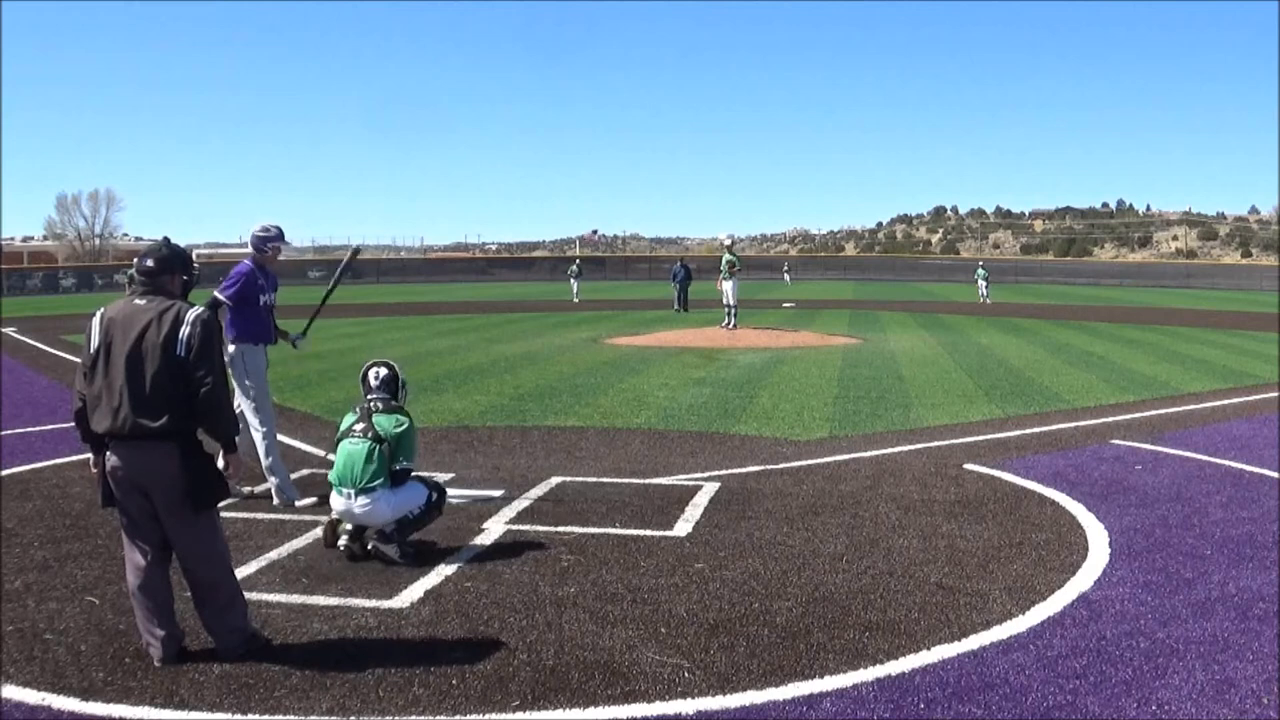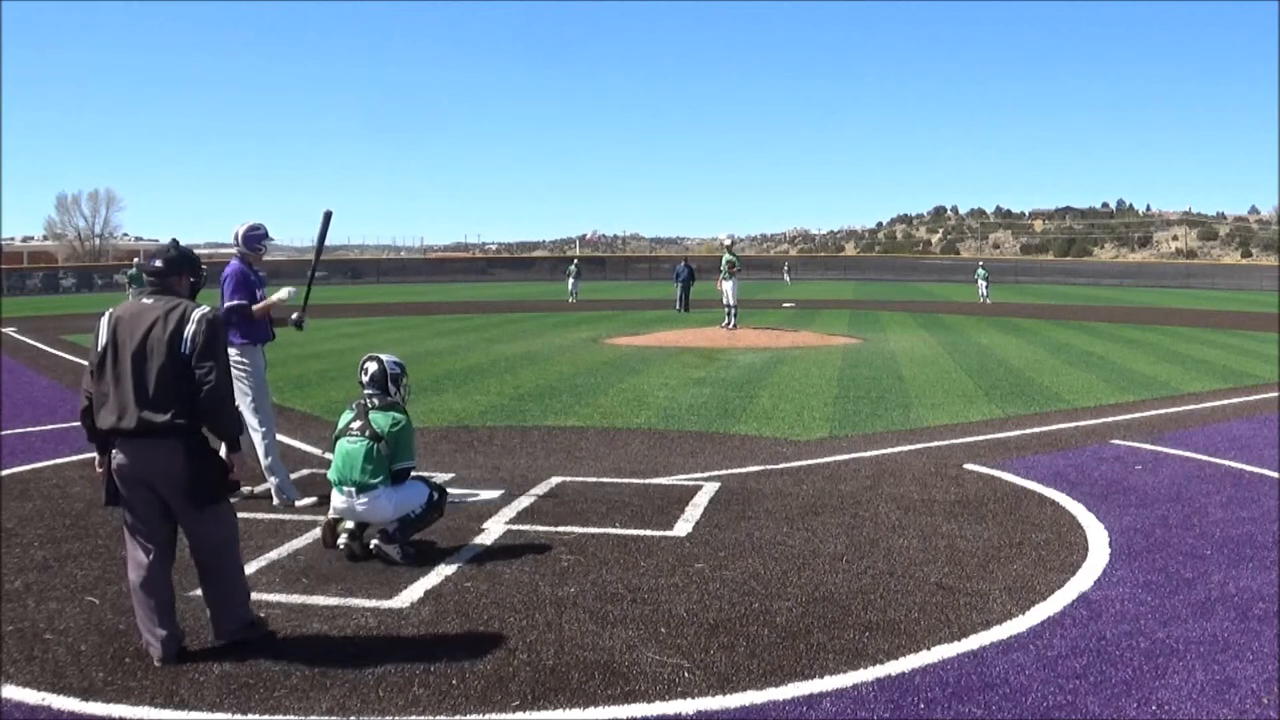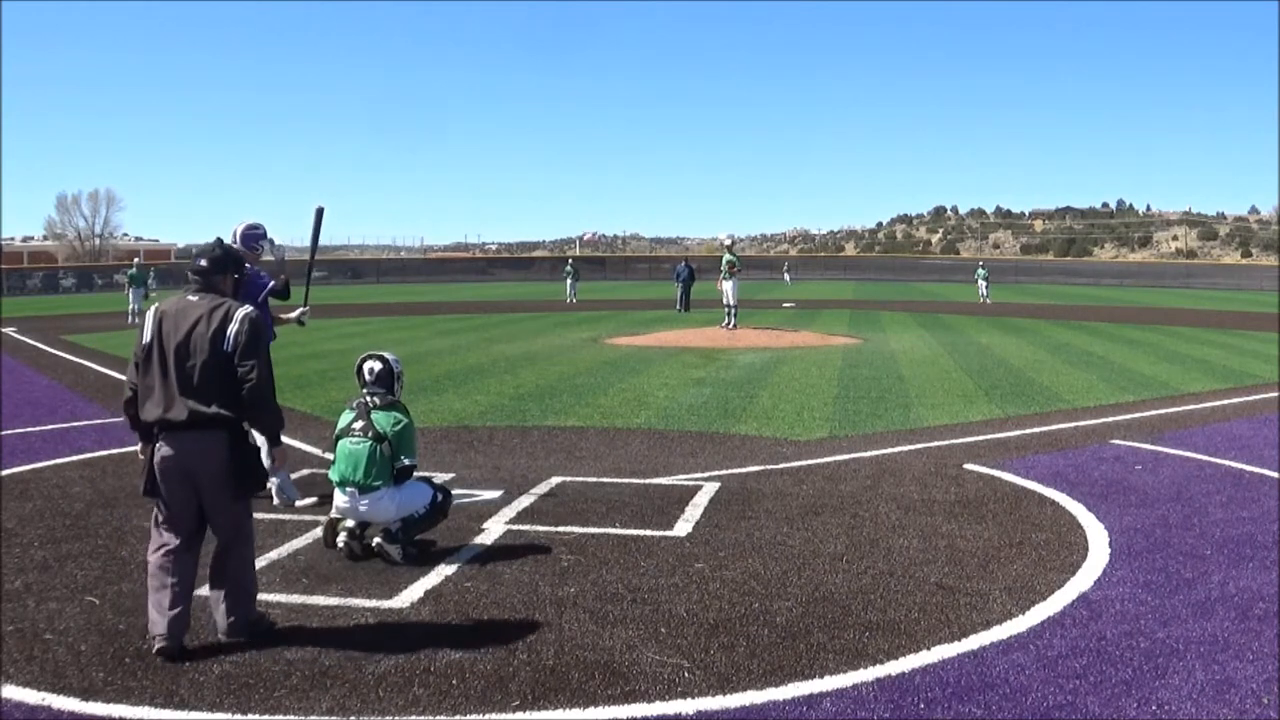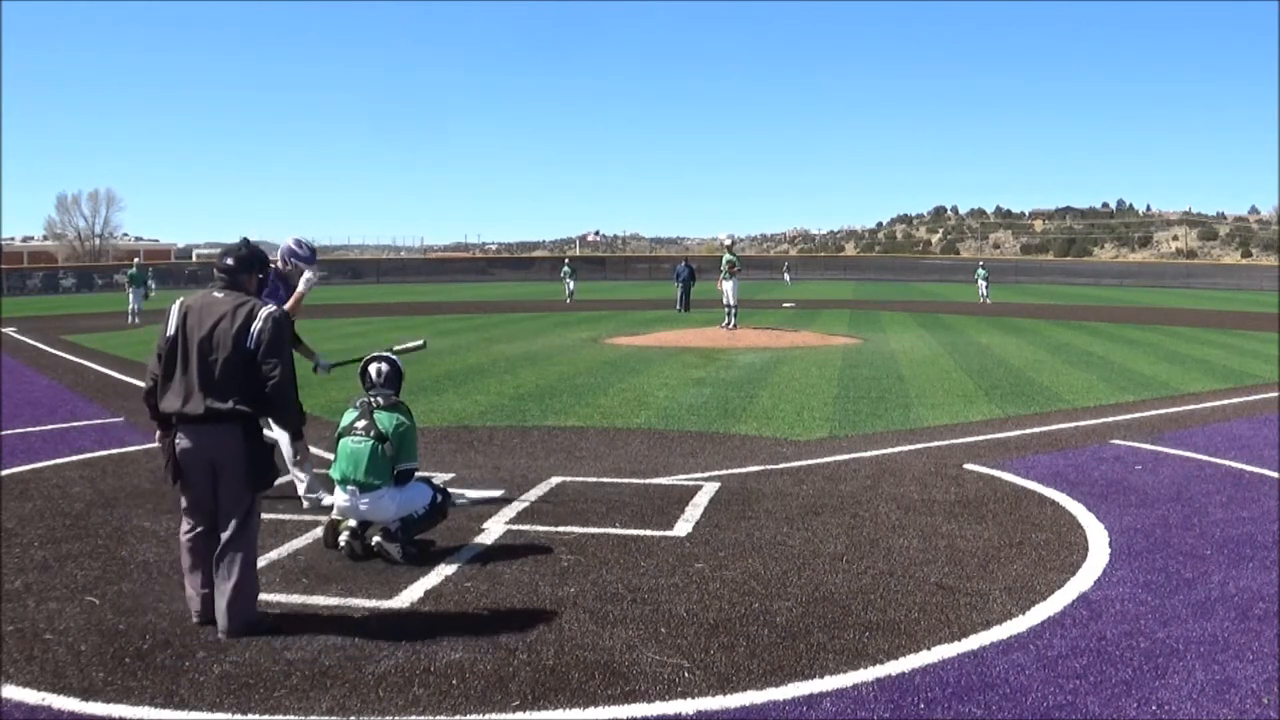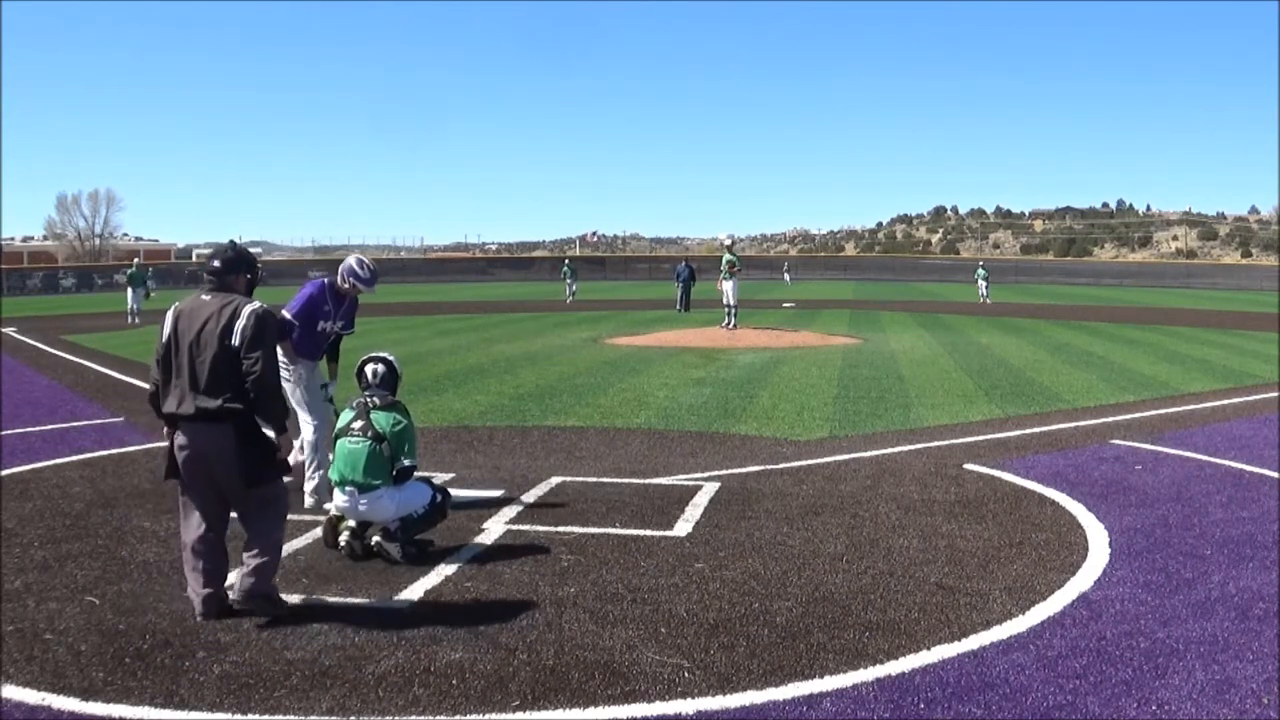
dt=0.5s
person 1, frame 1
left shoulder: (103, 320)
right shoulder: (191, 320)
left elbow: (84, 392)
right elbow: (210, 392)
left wrist: (96, 446)
right wrist: (228, 443)
left hip: (119, 454)
right hip: (173, 453)
left knee: (142, 554)
right knee: (203, 551)
left ankle: (161, 645)
right ankle: (233, 636)
person 1, frame 2
left shoulder: (112, 319)
right shoulder: (197, 318)
left elbow: (93, 391)
right elbow: (214, 391)
left wrist: (102, 445)
right wrist: (232, 442)
left hip: (126, 452)
right hip: (179, 449)
left knee: (145, 551)
right knee: (215, 538)
left ankle: (161, 643)
right ankle: (234, 622)
person 1, frame 3
left shoulder: (157, 315)
right shoulder: (240, 318)
left elbow: (135, 384)
right elbow: (255, 388)
left wrist: (144, 434)
right wrist: (273, 437)
left hip: (168, 443)
right hip: (221, 442)
left knee: (170, 539)
right knee: (232, 534)
left ankle: (166, 630)
right ankle: (236, 619)
person 1, frame 4
left shoulder: (182, 309)
right shoulder: (264, 316)
left elbow: (157, 374)
right elbow: (277, 384)
left wrist: (162, 422)
right wrist: (296, 432)
left hip: (187, 434)
right hip: (236, 436)
left knee: (196, 523)
right knee: (236, 526)
left ankle: (201, 605)
right ankle: (235, 616)
person 1, frame 5
left shoulder: (177, 314)
right shoulder: (251, 314)
left elbow: (159, 378)
right elbow: (261, 380)
left wrist: (172, 419)
right wrist: (279, 426)
left hip: (185, 432)
right hip: (232, 433)
left knee: (200, 520)
right knee: (265, 509)
left ankle: (208, 599)
right ankle: (254, 587)
person 2, frame 1
left shoulder: (269, 277)
right shoulder: (244, 273)
right elbow: (211, 307)
left wrist: (288, 336)
left hip: (256, 352)
right hip: (244, 353)
left knee: (241, 419)
right knee: (263, 423)
right ankle: (283, 492)
person 2, frame 2
left shoulder: (250, 273)
right shoulder: (236, 272)
right elbow: (239, 316)
left wrist: (288, 321)
right wrist: (276, 298)
left hip: (251, 352)
right hip: (244, 354)
left knee: (241, 419)
right knee: (261, 423)
right ankle: (283, 492)
person 2, frame 3
left shoulder: (246, 272)
right shoulder: (243, 274)
left elbow: (261, 316)
right elbow: (282, 291)
left wrist: (292, 317)
right wrist: (279, 261)
right ankle: (283, 492)
person 2, frame 4
left shoulder: (287, 284)
right shoulder: (266, 282)
left elbow: (287, 331)
left wrist: (314, 357)
right wrist: (301, 291)
right ankle: (310, 492)
person 2, frame 5
left shoulder: (350, 302)
right shoulder: (315, 292)
right elbow: (280, 328)
left wrist: (332, 377)
right wrist: (294, 361)
left hip: (312, 363)
right hip: (292, 362)
left knee: (325, 420)
right knee: (315, 424)
left ankle: (299, 459)
right ankle: (317, 495)
person 3, frame 1
left shoulder: (350, 417)
right shoulder: (400, 420)
left elbow: (342, 465)
right elbow: (401, 475)
right wrist: (387, 486)
left hip: (339, 502)
right hip: (371, 505)
right knee: (434, 493)
left ankle: (350, 533)
right ankle: (389, 538)
person 3, frame 2
left shoulder: (348, 414)
right shoulder: (397, 418)
left elbow: (342, 462)
right elbow: (401, 474)
left hip: (341, 501)
right hip: (374, 503)
right knee: (435, 494)
left ankle: (350, 530)
right ankle: (391, 537)
person 3, frame 3
left shoulder: (347, 414)
right shoulder: (397, 417)
left elbow: (338, 462)
right elbow: (405, 471)
left hip: (343, 502)
right hip: (376, 503)
right knee: (440, 496)
left ankle: (350, 529)
right ankle: (392, 536)
person 3, frame 4
left shoulder: (350, 413)
right shoulder: (399, 418)
left elbow: (339, 462)
right elbow: (405, 475)
left hip: (343, 500)
right hip: (377, 502)
right knee: (439, 497)
left ankle: (352, 528)
right ankle: (393, 535)
person 3, frame 5
left shoulder: (346, 413)
right shoulder: (396, 417)
left elbow: (335, 464)
right elbow: (405, 472)
left hip: (342, 502)
right hip: (376, 502)
right knee: (439, 497)
left ankle: (352, 529)
right ankle: (393, 534)
